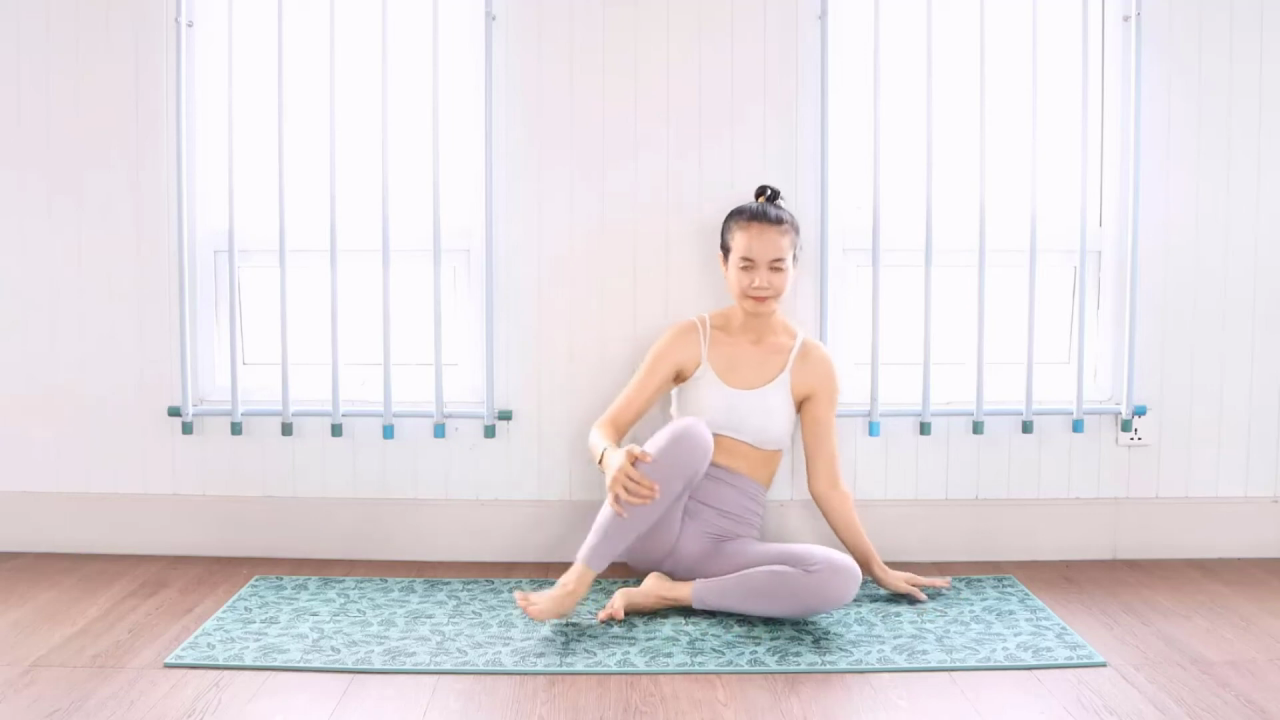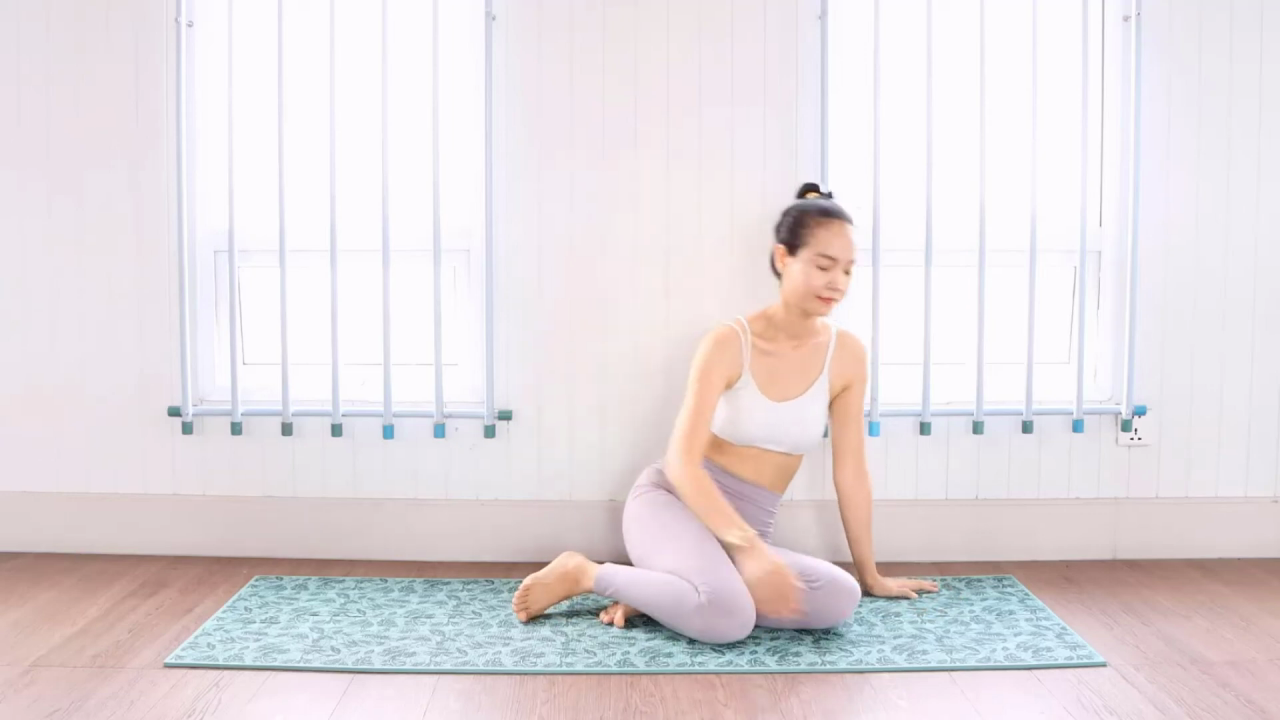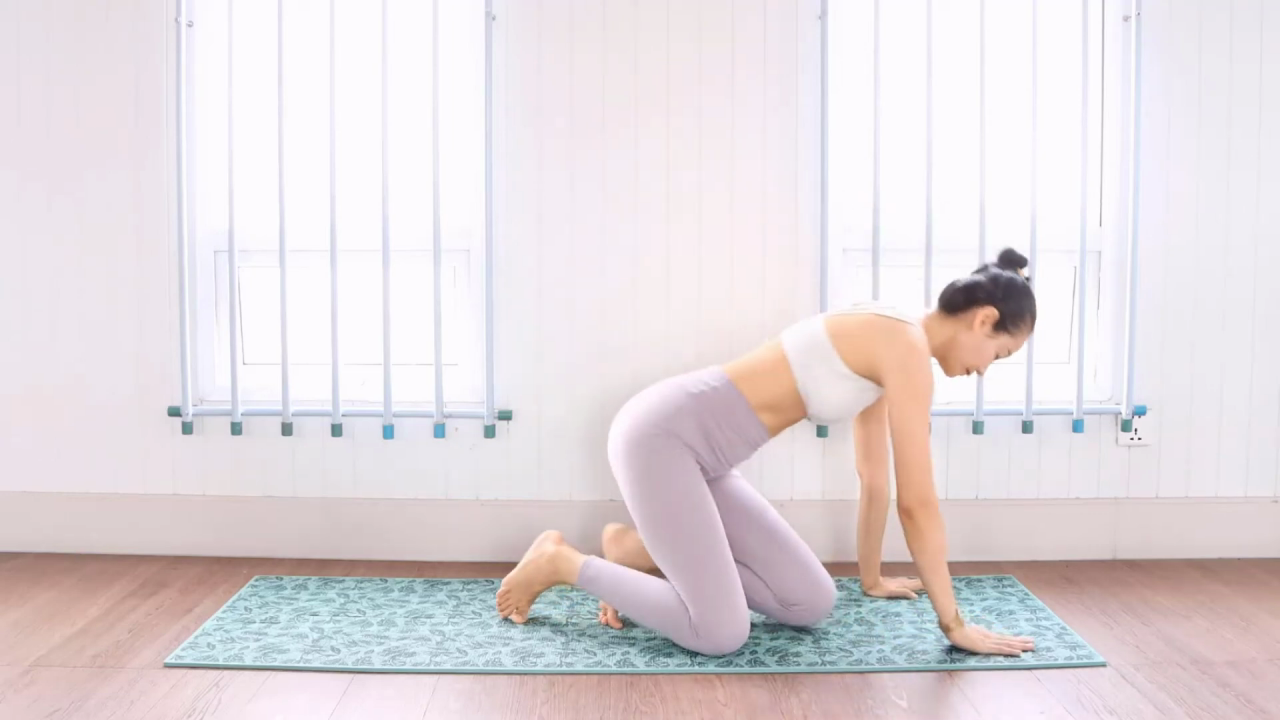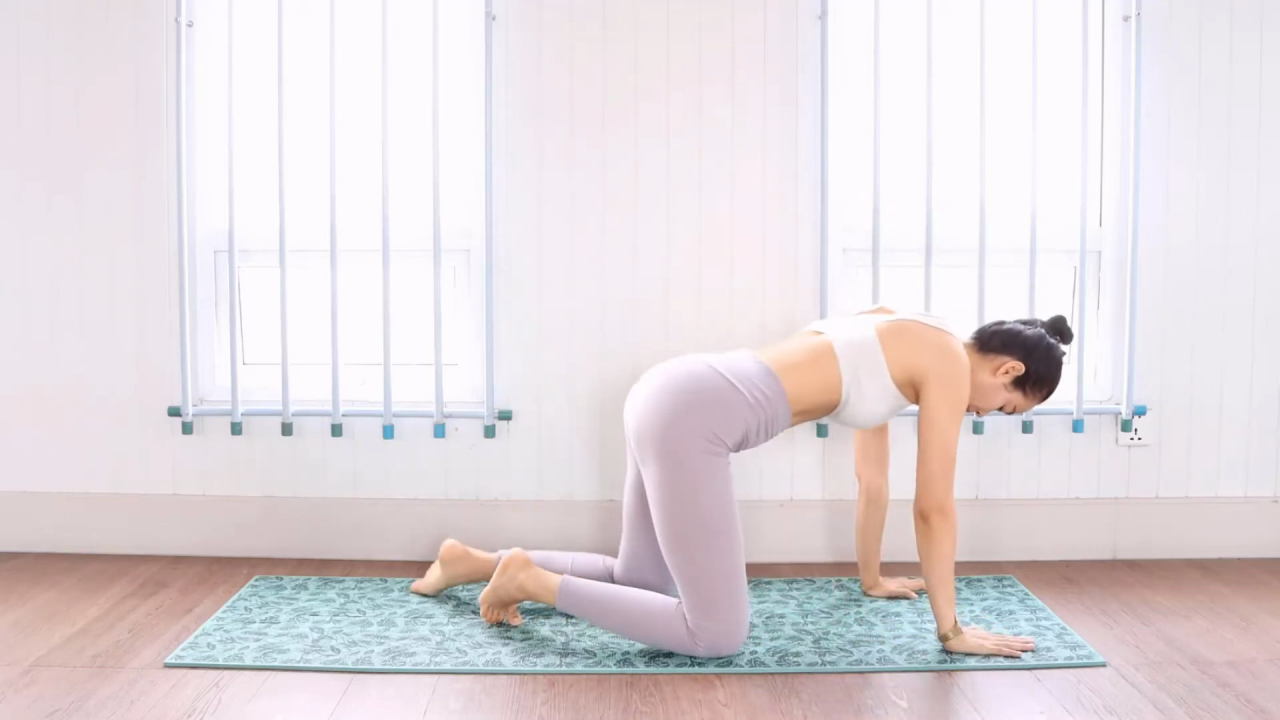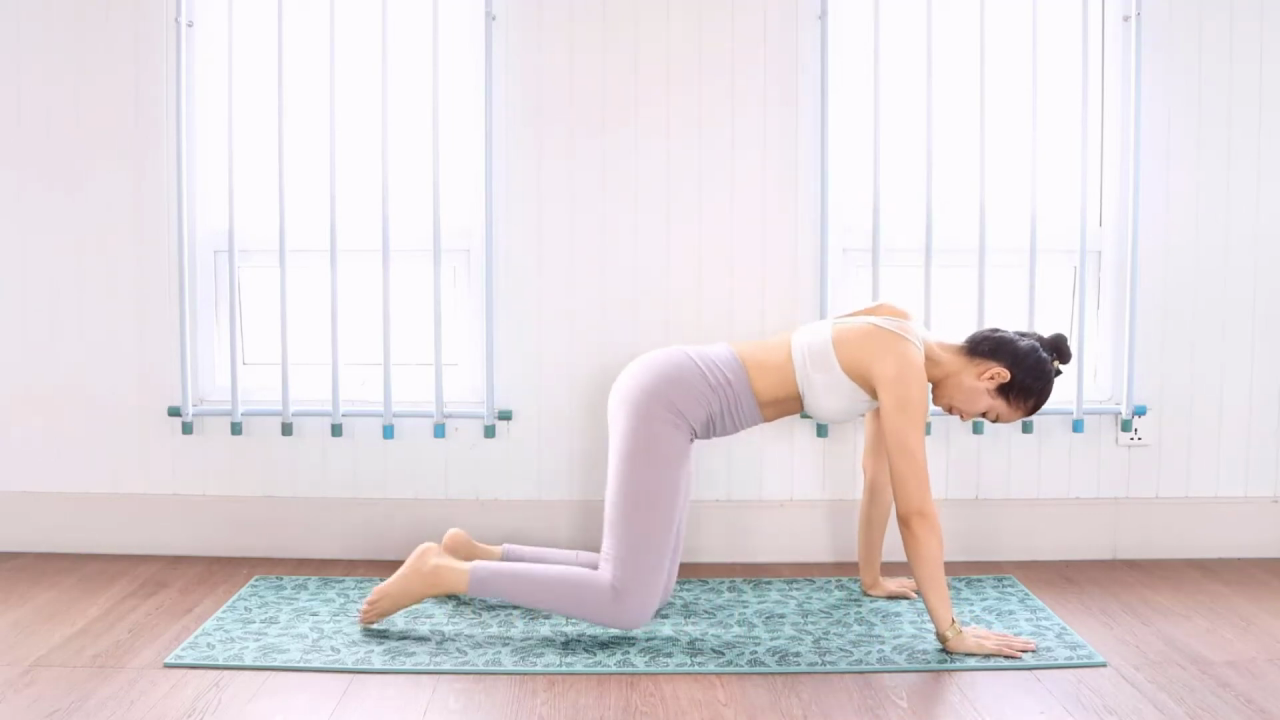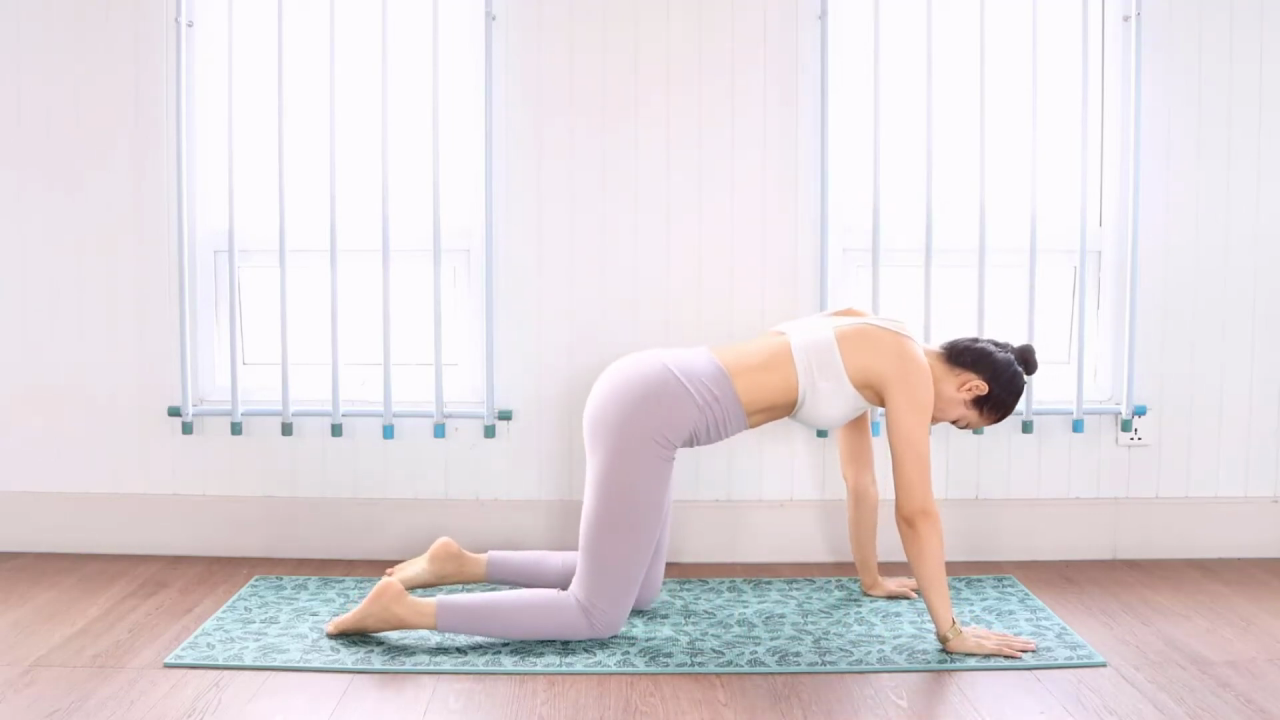
dt=0.7s
person 1, frame 1
left shoulder: (812, 364)
right shoulder: (689, 341)
left elbow: (828, 485)
right elbow: (605, 426)
left wrist: (877, 568)
right wrist: (611, 456)
left hip: (724, 545)
right hip: (661, 519)
left knee: (840, 578)
right knee: (690, 434)
left ankle: (670, 592)
right ankle: (576, 582)
person 1, frame 2
left shoulder: (847, 356)
right shoulder: (729, 344)
left elbow: (851, 474)
right elbow: (680, 462)
left wrist: (869, 575)
right wrist: (749, 550)
left hip: (745, 527)
right hip: (669, 502)
left knee: (838, 597)
right knee: (727, 617)
left ankle: (653, 588)
right ankle: (585, 574)
person 1, frame 3
left shoulder: (884, 346)
right shoulder: (906, 347)
left elbow: (874, 479)
right elbow: (917, 502)
left wrist: (873, 578)
right wrist: (954, 622)
left hip: (700, 457)
right hip: (659, 437)
left knee: (814, 602)
right knee: (722, 634)
left ankle: (644, 551)
right ankle: (564, 562)
person 1, frame 4
left shoulder: (896, 346)
right shoulder: (948, 362)
left elbow: (873, 478)
right elbow: (934, 509)
left wrist: (872, 578)
right wrist: (952, 629)
left hip: (672, 394)
right hip: (690, 420)
left knee: (643, 579)
right knee: (718, 635)
left ankle: (477, 563)
right ankle: (527, 581)
person 1, frame 5
left shoulder: (897, 351)
right shoulder: (907, 364)
left elbow: (879, 478)
right elbow: (916, 508)
left wrist: (873, 578)
right wrist: (952, 630)
left hip: (667, 398)
right hip: (665, 398)
left knee: (638, 587)
right knee: (626, 605)
left ankle: (475, 552)
right ankle: (444, 572)
person 1, frame 6
left shoulder: (869, 353)
right shoulder: (910, 369)
left elbow: (860, 478)
right elbow: (917, 511)
left wrist: (872, 578)
right wrist: (951, 629)
left hip: (642, 389)
right hip: (649, 412)
left knee: (640, 589)
right knee: (597, 616)
left ankle: (460, 564)
right ankle: (401, 608)
